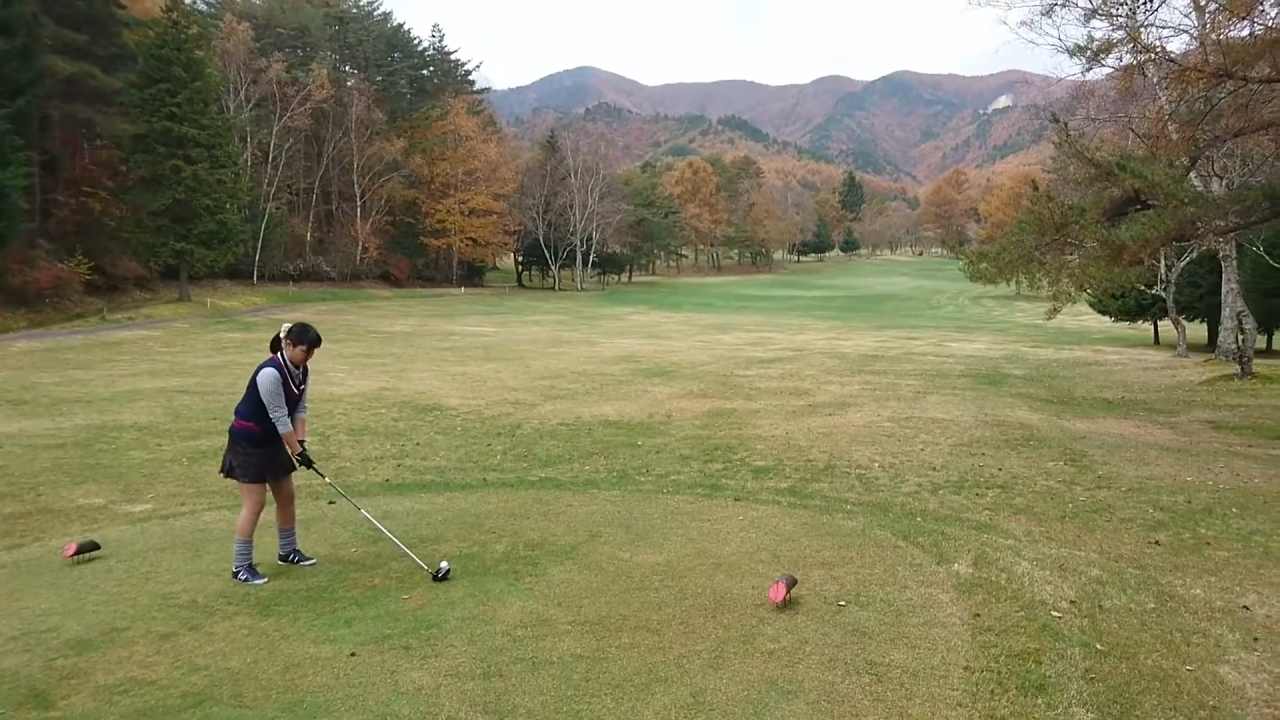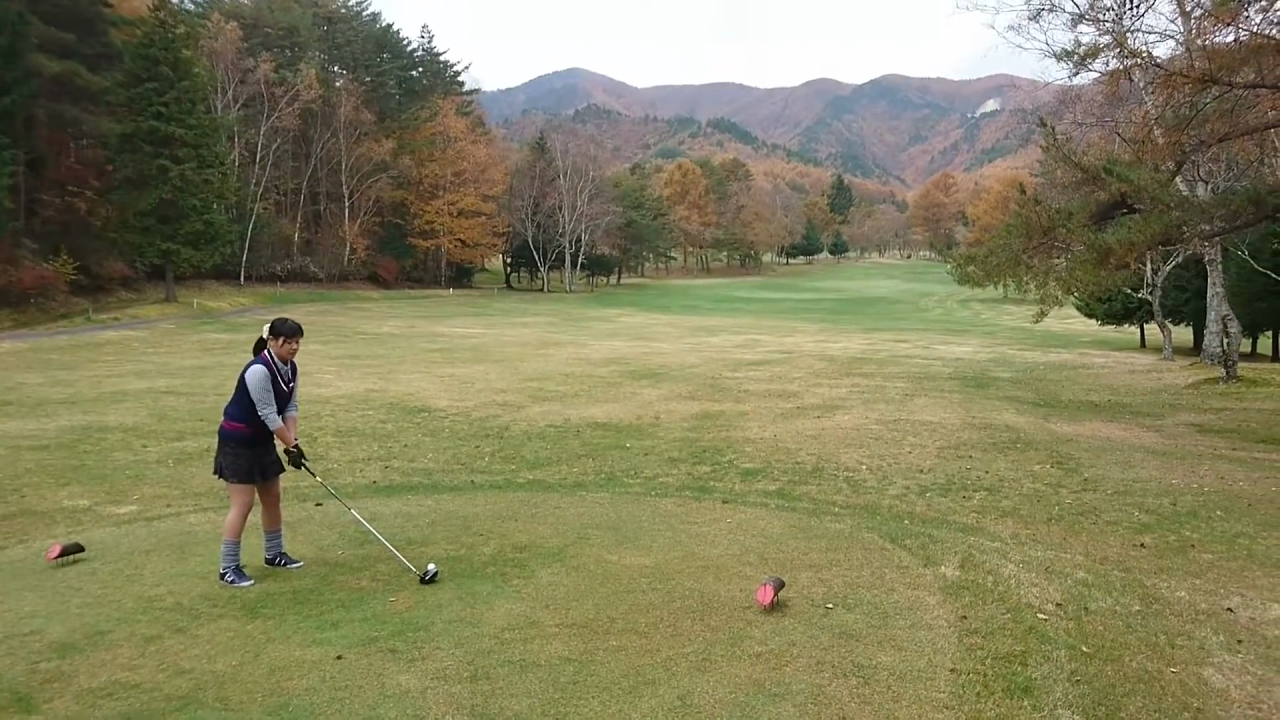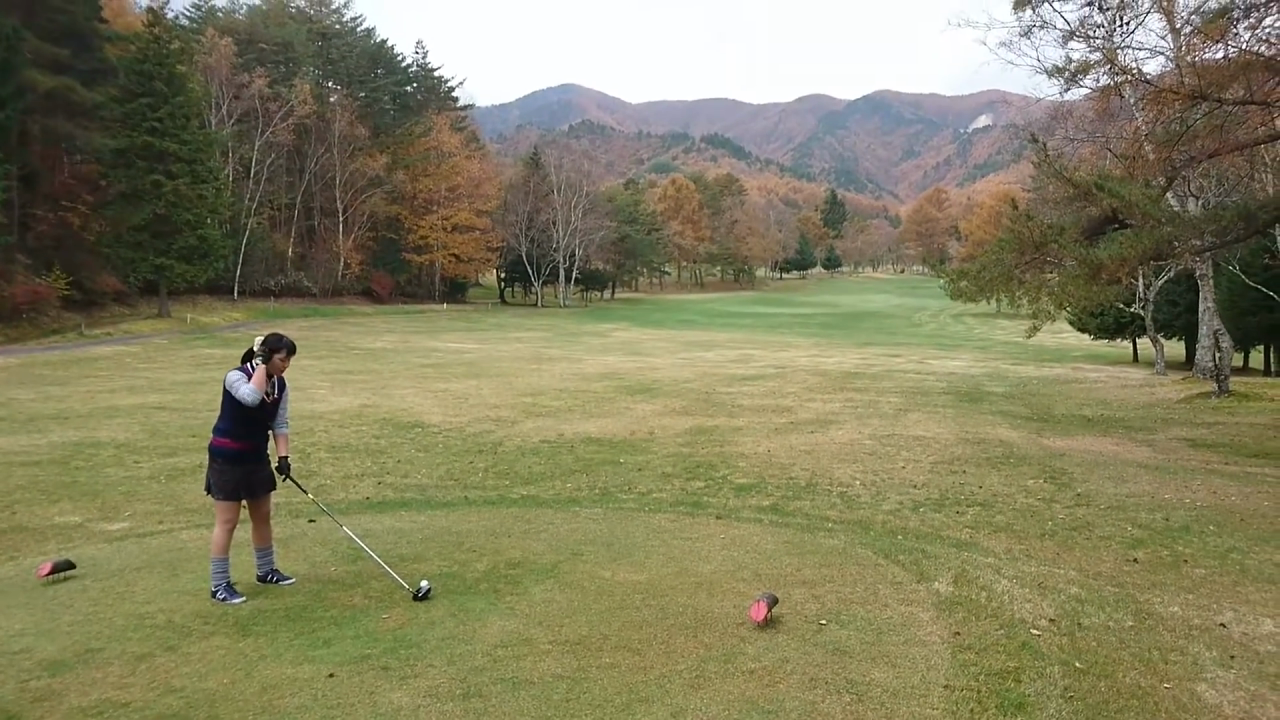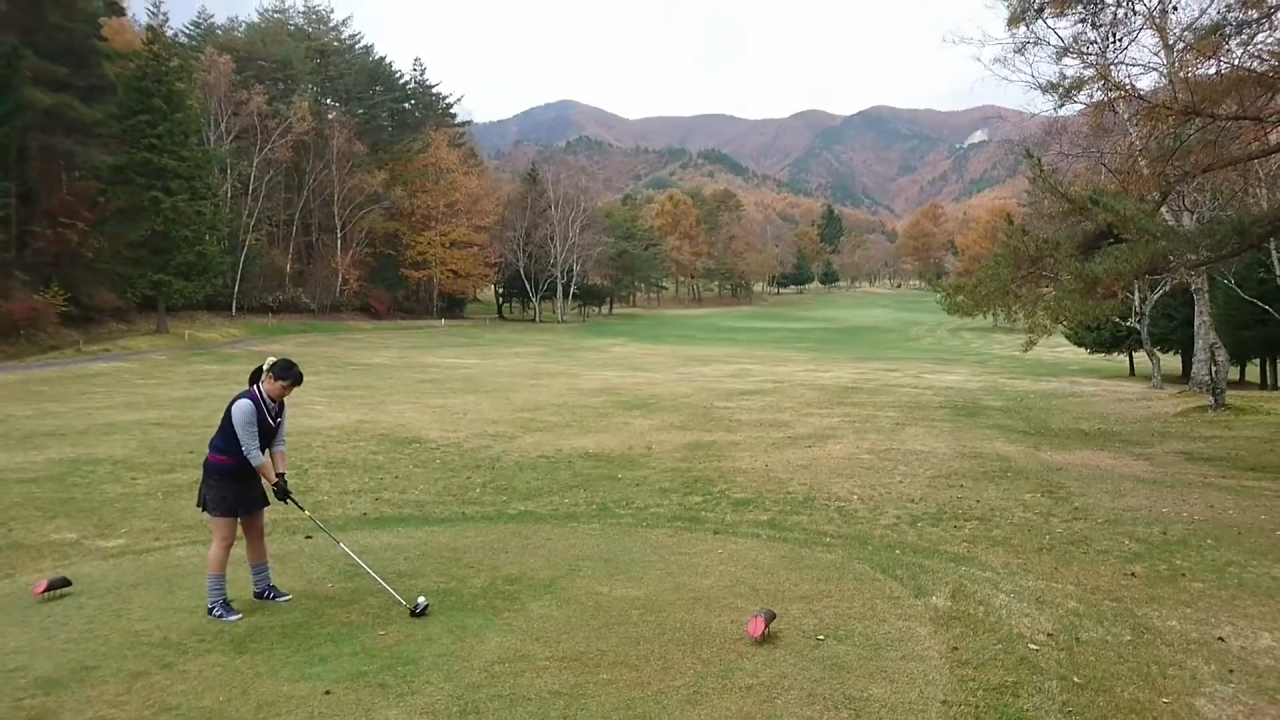
dt=0.7s
person 1, frame 1
left shoulder: (302, 371)
right shoulder: (270, 373)
left elbow: (299, 409)
right elbow: (279, 417)
left wrist: (301, 442)
right wrist: (297, 451)
left hip: (272, 440)
right hip: (248, 441)
left knee: (286, 496)
right knee: (254, 504)
left ankle: (288, 551)
right ankle: (241, 566)
person 1, frame 2
left shoulder: (290, 368)
right shoulder: (258, 370)
left elbow: (289, 408)
right elbow: (268, 415)
left wrist: (293, 442)
right wrist: (291, 446)
left hip: (262, 441)
right hip: (237, 441)
left knee: (272, 498)
right knee: (242, 505)
left ankle: (274, 554)
right ankle: (228, 568)
person 1, frame 3
left shoulder: (280, 385)
right shoulder: (236, 376)
left elbow: (280, 423)
right elbow: (251, 397)
left wrist: (283, 456)
right wrist: (261, 366)
left hip: (256, 456)
right hip: (227, 458)
left knee: (263, 516)
right knee: (227, 522)
left ankle: (266, 571)
right ankle: (219, 585)
person 1, frame 4
left shoulder: (277, 405)
right shoulder: (245, 404)
left elbow: (277, 442)
right elbow: (251, 451)
left wrist: (281, 476)
right wrist: (274, 482)
left hip: (248, 474)
right hip: (222, 475)
left knee: (256, 532)
right knee: (224, 539)
left ankle: (262, 587)
right ankle: (215, 602)
